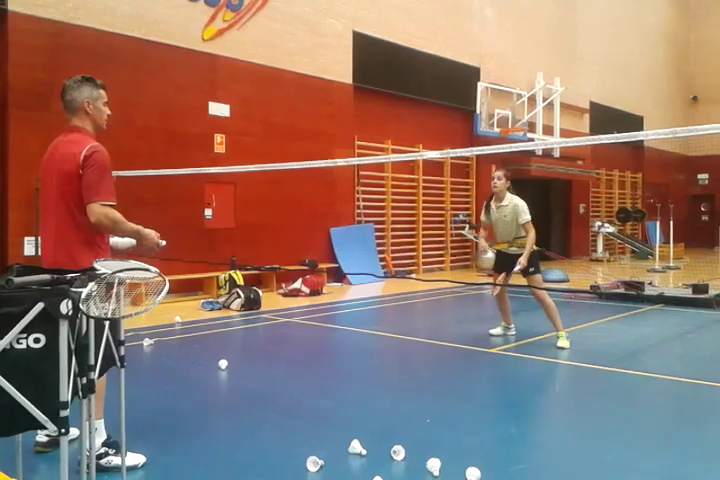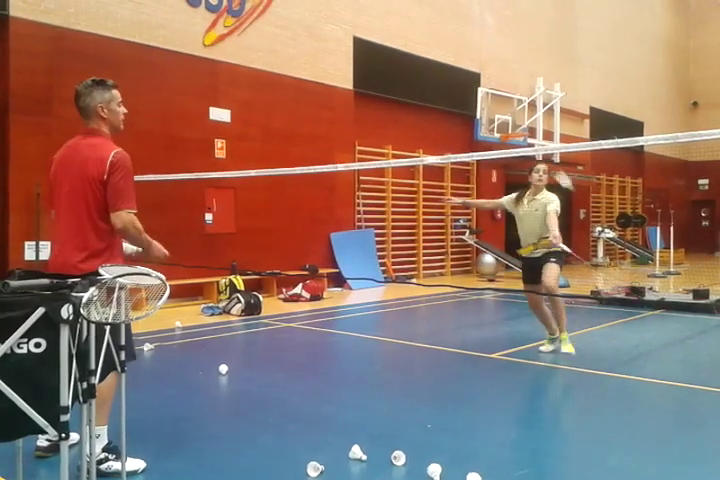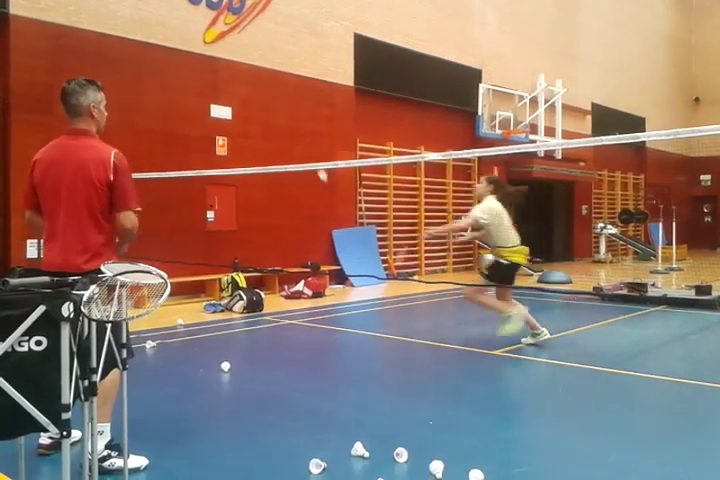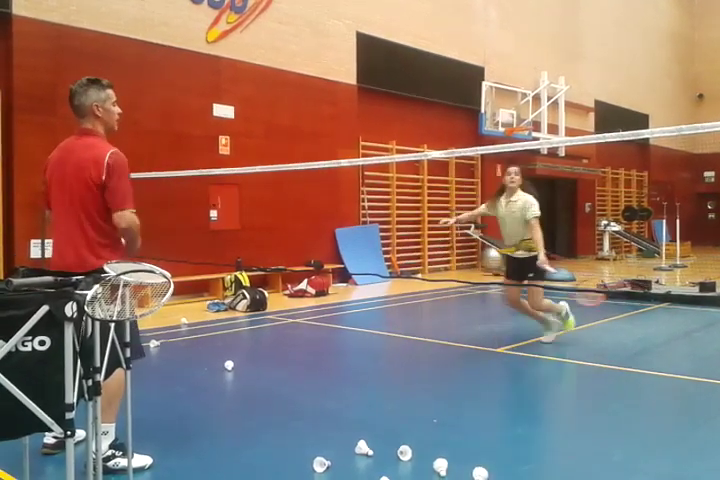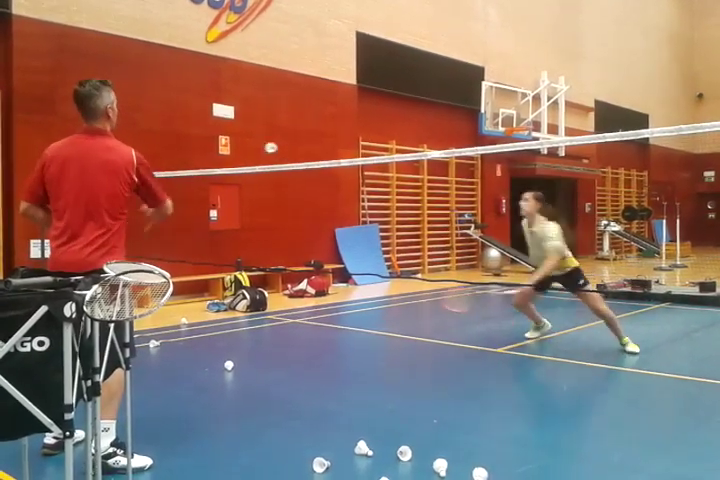
dt=1s
person 1, frame 1
left shoulder: (54, 150)
right shoulder: (92, 152)
right elbow: (98, 213)
left wrist: (110, 239)
right wrist: (141, 233)
left hip: (55, 266)
right hip: (84, 269)
left ankle: (49, 429)
right ankle: (99, 446)
person 1, frame 2
left shoulder: (63, 154)
right shoulder: (114, 157)
right elbow: (123, 221)
right wrist: (152, 247)
left hip: (62, 270)
right hip: (97, 273)
right knee: (107, 361)
left ankle: (50, 433)
right ankle: (100, 450)
person 1, frame 3
left shoulder: (43, 157)
right shoulder: (110, 158)
left elbow: (32, 217)
right elbow: (128, 224)
right wrist: (120, 245)
left hip: (55, 271)
right hip: (95, 272)
right knee: (109, 359)
left ankle: (51, 432)
right ankle: (102, 448)
person 1, frame 4
left shoulder: (57, 155)
right shoulder: (109, 157)
right elbow: (124, 220)
right wrist: (133, 243)
left hip: (63, 271)
right hip: (100, 272)
right knee: (116, 359)
left ankle: (56, 431)
right ankle: (106, 447)
person 1, frame 5
left shoulder: (53, 154)
right shoulder: (129, 158)
left elbow: (28, 208)
right elbow: (164, 209)
right wrist: (147, 211)
left hip: (61, 270)
right hip: (102, 272)
right knee: (113, 359)
left ankle: (54, 432)
right ankle: (107, 446)
person 2, frame 1
left shoulder: (517, 204)
right shoulder: (489, 205)
left elbow: (531, 233)
right elbow: (484, 227)
left wrist: (525, 256)
right wrist: (482, 239)
left hip: (524, 251)
right hip: (503, 251)
left knee: (539, 293)
right knee: (498, 289)
left ankle: (561, 334)
right ankle: (508, 325)
person 2, frame 2
left shoulder: (551, 199)
right shoulder: (517, 199)
left elbow: (553, 217)
right elbow: (490, 204)
left wrist: (556, 232)
right wrist: (463, 202)
left hip: (550, 252)
right hip: (528, 255)
left knee: (550, 287)
right knee: (534, 303)
left ankle: (563, 336)
right ankle: (553, 336)
person 2, frame 3
left shoulder: (487, 207)
right shoulder: (494, 205)
left elbow: (464, 224)
left wrist: (435, 231)
right wrist: (468, 237)
left hip: (508, 258)
right hip: (512, 256)
left knee: (472, 294)
right knee: (502, 299)
left ankle: (512, 313)
right ankle: (538, 331)
person 2, frame 4
left shoulder: (528, 200)
right shoulder: (497, 201)
left elbow: (535, 228)
right elbow: (475, 213)
left wrist: (541, 253)
right wrist: (455, 219)
left hip: (531, 253)
right hip: (513, 254)
left knee: (536, 304)
right knee: (512, 299)
left ankle: (561, 310)
right ankle: (549, 323)
person 2, frame 5
left shoulder: (549, 229)
right shoulder: (525, 223)
left elbow: (553, 260)
left wrist: (533, 280)
left hip: (566, 269)
right hip: (544, 270)
left knee: (599, 309)
right knee: (519, 301)
left ankle: (624, 339)
right ankle: (541, 325)
